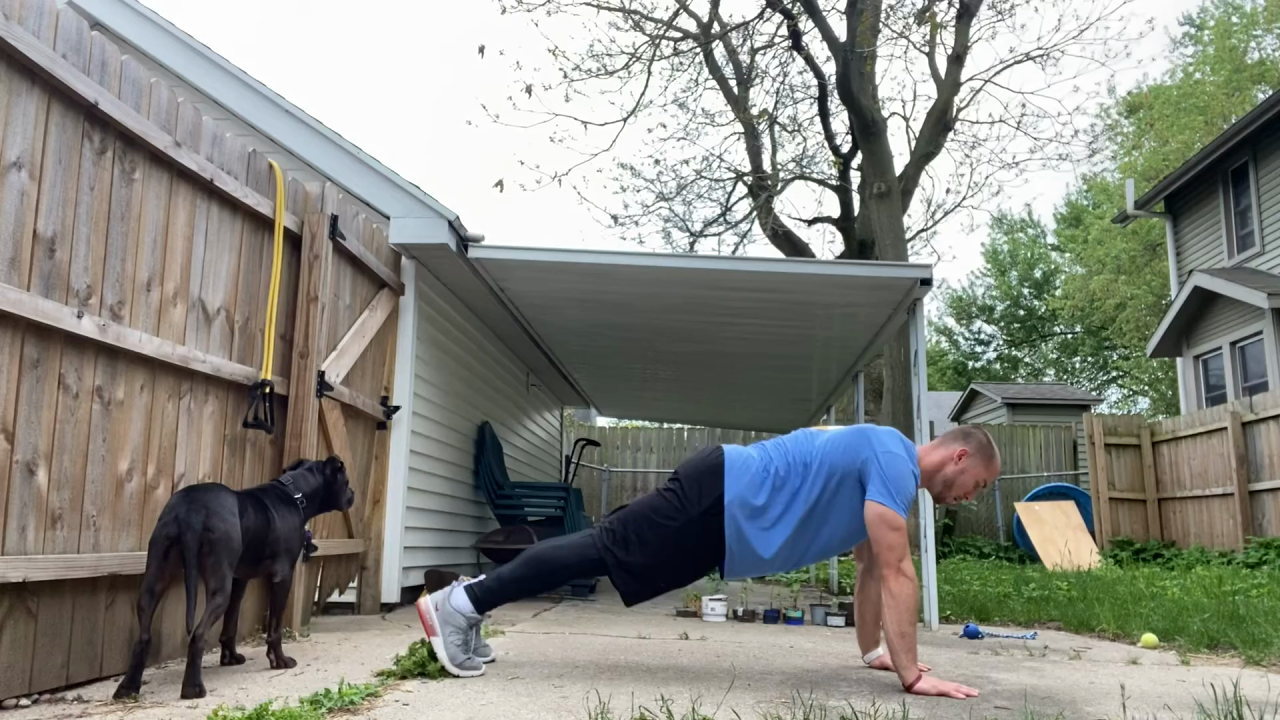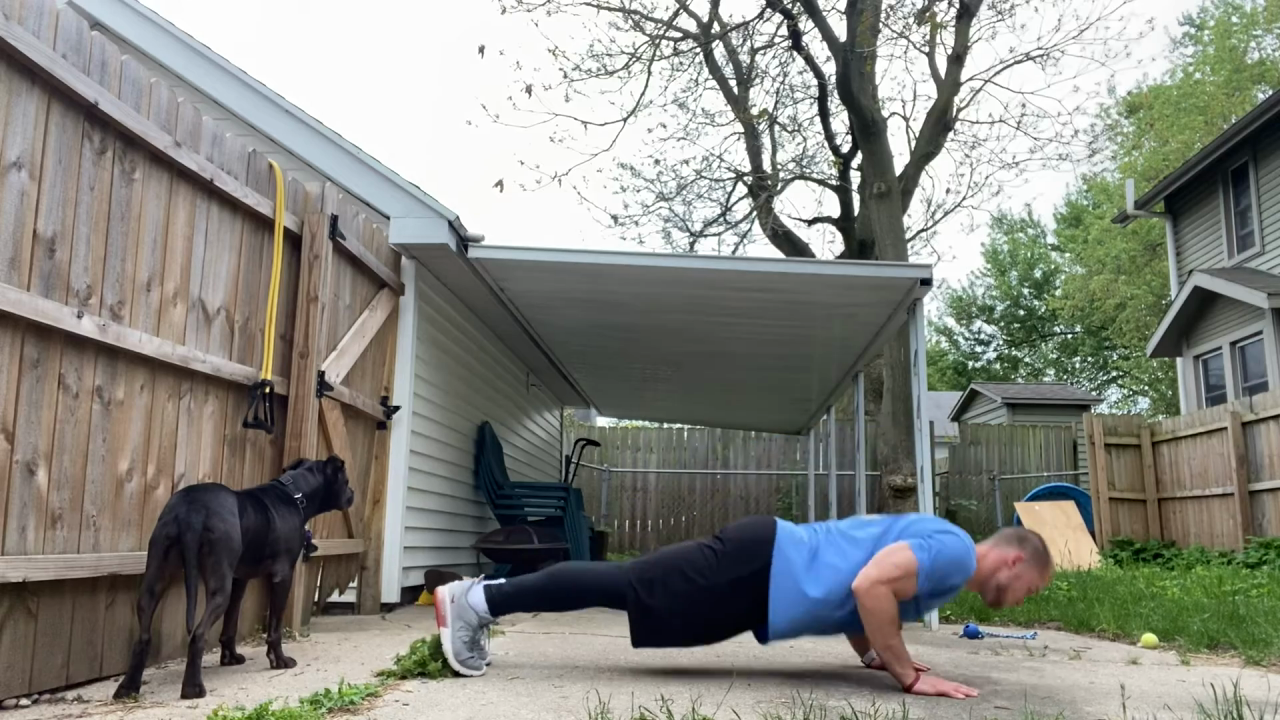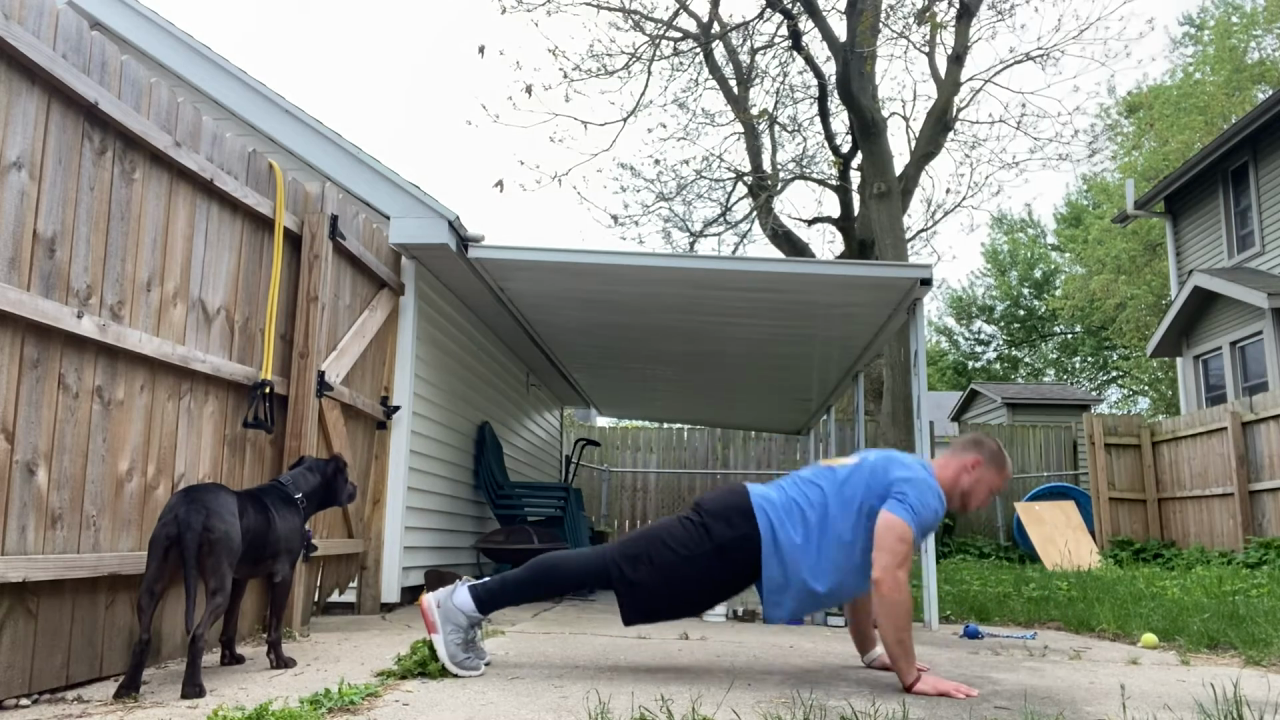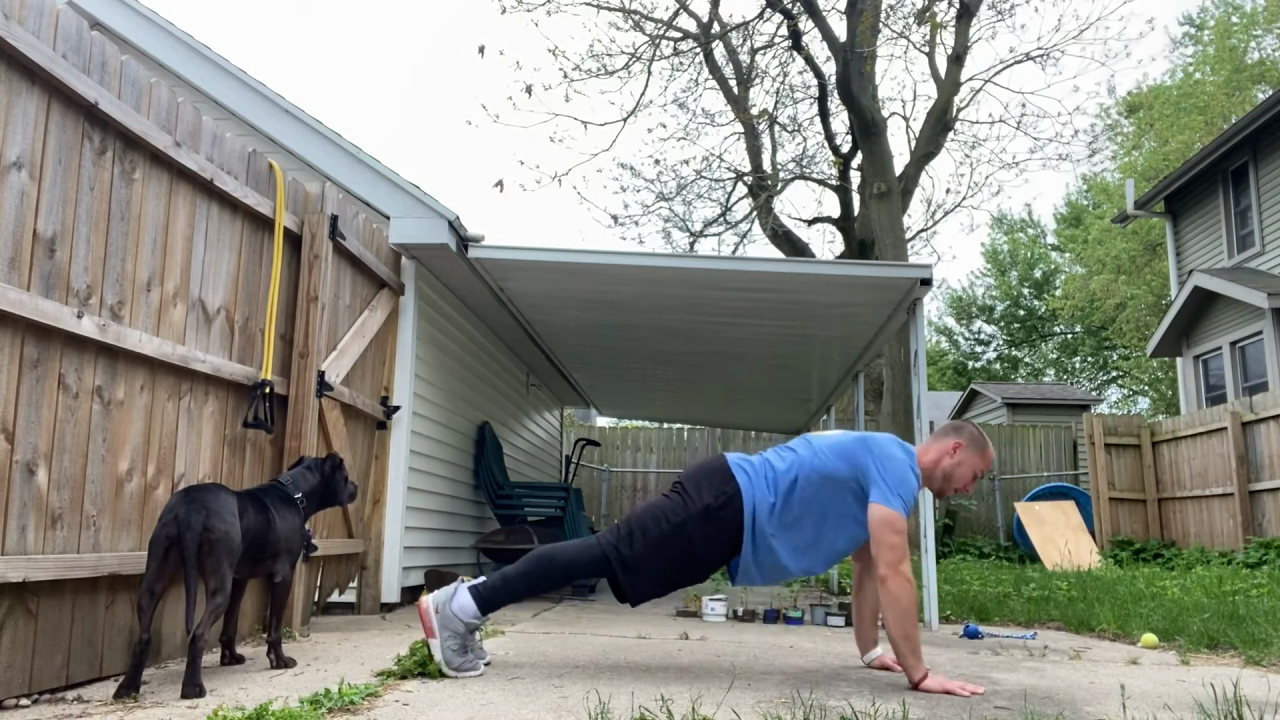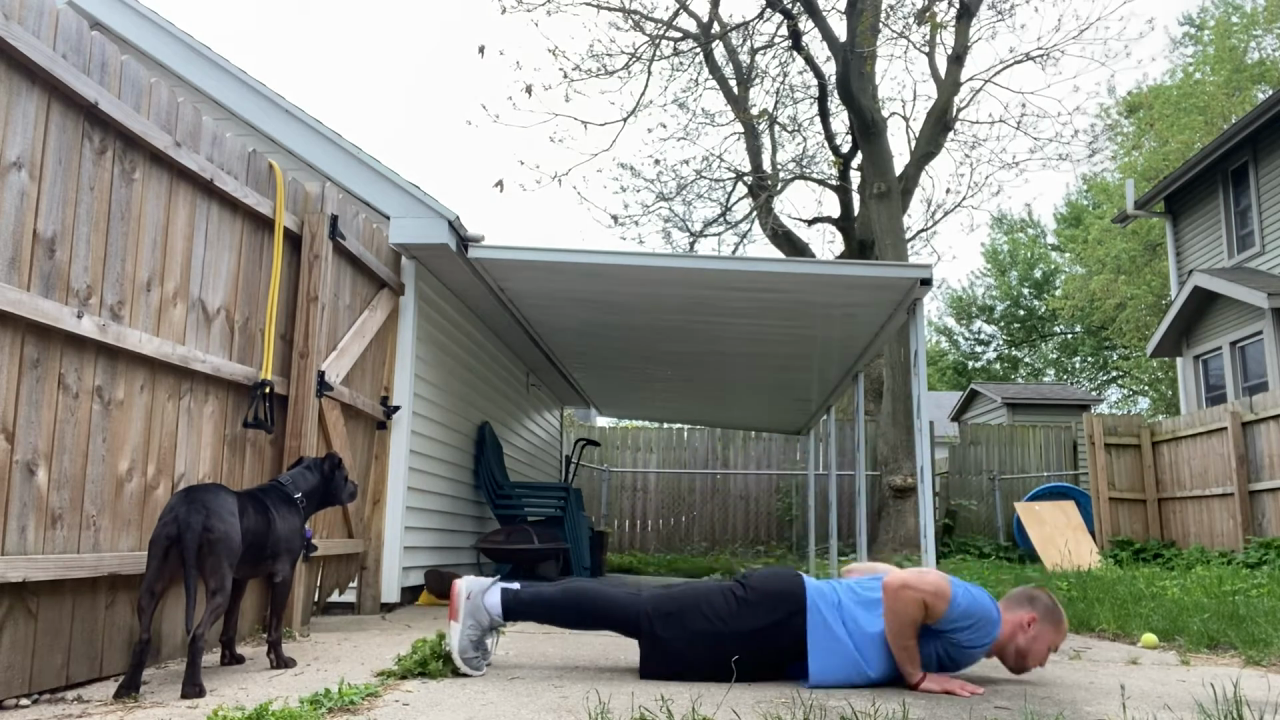
dt=0.7s
person 1, frame 1
left shoulder: (885, 465)
right shoulder: (895, 461)
left elbow: (870, 566)
right elbow: (896, 572)
left wrist: (873, 650)
right wrist: (912, 674)
left hip: (726, 506)
right hip: (718, 500)
left knee: (600, 549)
right knee: (600, 551)
left ankle: (473, 594)
right ankle: (459, 602)
person 1, frame 2
left shoulder: (937, 540)
right shoulder: (955, 553)
right elbow: (869, 586)
left wrist: (873, 653)
right wrist: (909, 674)
left hip: (770, 562)
right hip: (763, 570)
left knee: (622, 583)
right knee: (625, 588)
left ankle: (485, 594)
right ankle: (475, 598)
person 1, frame 3
left shoulder: (900, 476)
right shoulder: (921, 488)
left elbow: (859, 575)
right elbow: (885, 580)
left wrist: (872, 651)
right wrist: (912, 674)
left hip: (748, 531)
right hip: (743, 533)
left knee: (607, 565)
right knee: (611, 568)
left ankle: (465, 602)
right ankle: (461, 603)
person 1, frame 4
left shoulder: (884, 473)
right shoulder: (896, 464)
left elbow: (869, 570)
right elbow: (894, 572)
left wrist: (870, 650)
right wrist: (920, 672)
left hip: (730, 512)
right hip: (725, 504)
left knee: (600, 555)
right knee: (606, 554)
left ankle: (467, 604)
right ankle: (460, 605)
person 1, frame 5
left shoulder: (960, 607)
right shoulder: (981, 616)
left elbow: (858, 570)
right elbow: (899, 586)
left wrist: (887, 658)
right wrist: (914, 672)
left hip: (794, 613)
right hip: (787, 621)
left knee: (638, 608)
right knee: (638, 615)
left ankle: (496, 594)
right ankle: (491, 597)
